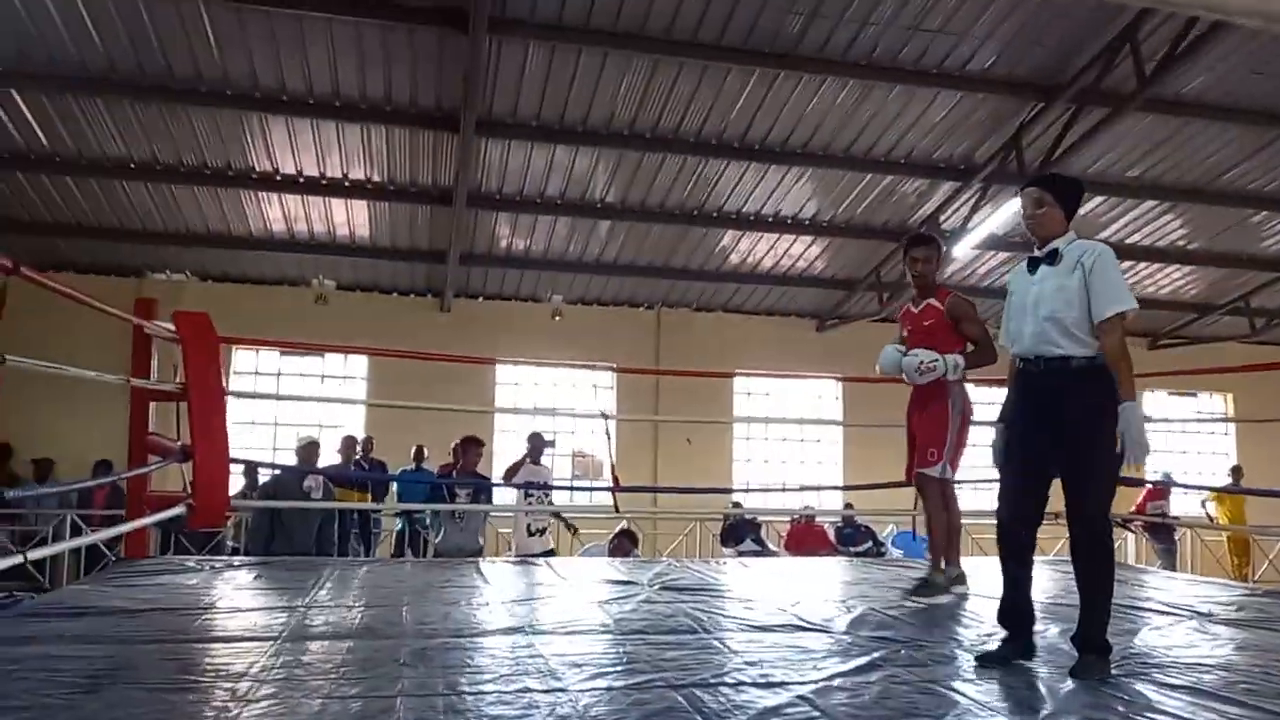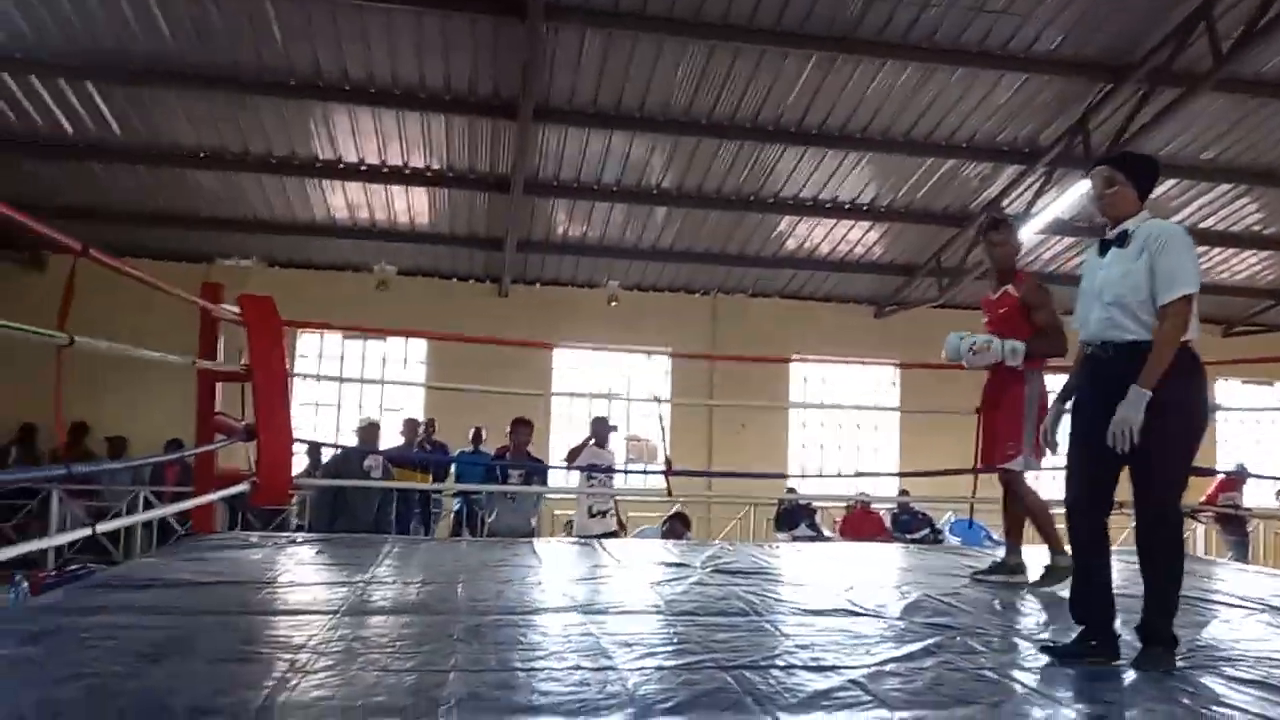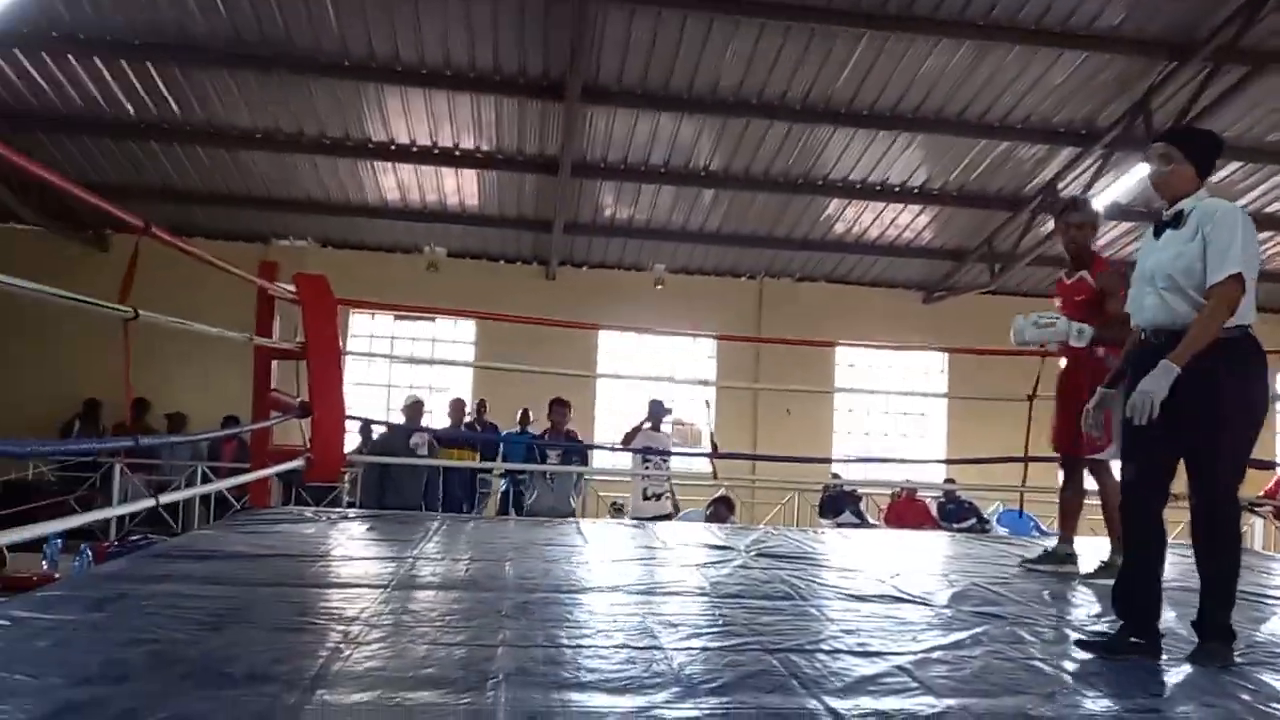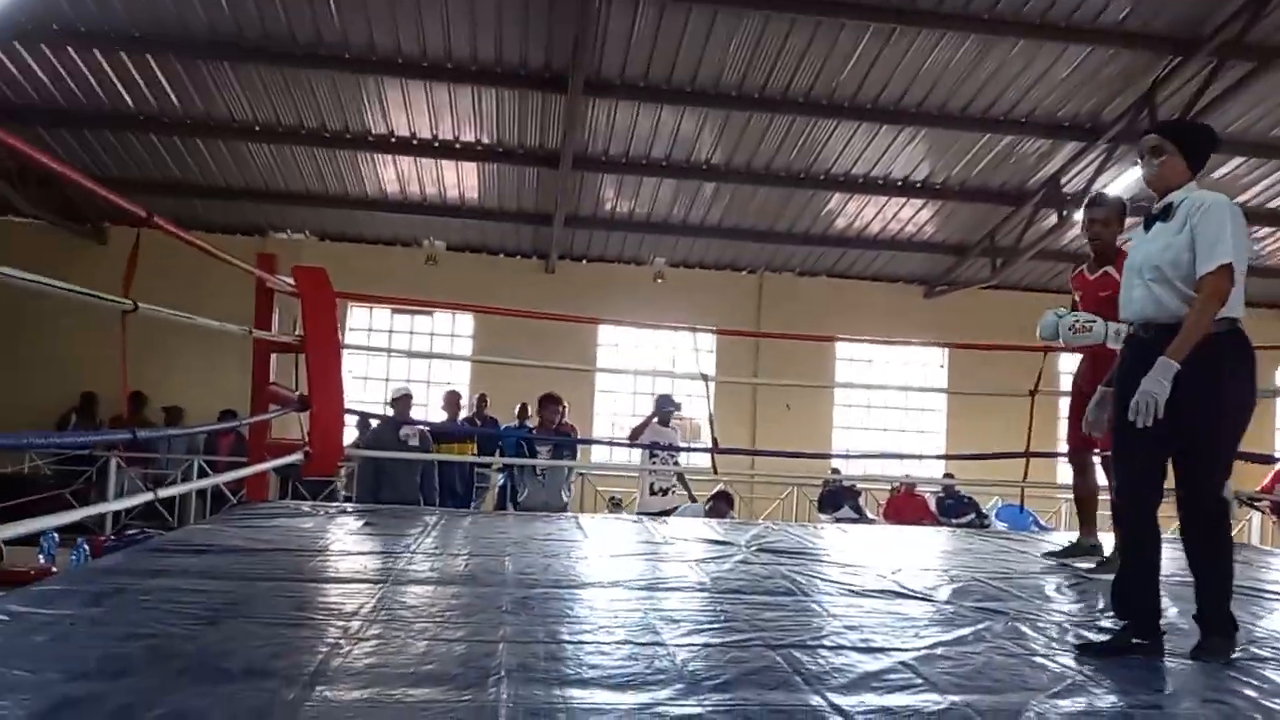
dt=0.2s
person 1, frame 1
left shoulder: (1092, 257)
right shoulder: (1019, 275)
left elbow: (1112, 335)
left wrist: (1127, 405)
right wrist: (1005, 416)
left hip: (1083, 390)
right hip: (1031, 394)
left knee: (1088, 519)
right knee: (1014, 513)
left ankle: (1092, 646)
right ankle: (1017, 632)
person 1, frame 2
left shoulder: (1164, 238)
right shoulder: (1095, 256)
left elbow: (1175, 321)
left wrist: (1140, 395)
right wrist: (1063, 398)
left hip: (1161, 381)
right hip: (1103, 381)
left knee: (1156, 510)
right knee: (1084, 504)
left ankle: (1158, 638)
right ankle: (1097, 630)
person 1, frame 3
left shoulder: (1222, 217)
right shoulder: (1152, 236)
left elbow: (1223, 301)
left wrist: (1168, 369)
right wrist: (1111, 385)
left hip: (1218, 366)
right hip: (1156, 368)
left knee: (1213, 500)
right knee: (1139, 497)
left ankle: (1215, 633)
right ankle: (1139, 627)
person 1, frame 4
left shoulder: (1210, 209)
right shoulder: (1145, 228)
left elbow: (1213, 291)
left wrist: (1166, 369)
right wrist: (1110, 386)
left hip: (1207, 360)
right hip: (1146, 364)
left knee: (1199, 494)
right knee: (1133, 494)
left ankle: (1217, 626)
right ankle: (1140, 625)
person 2, frame 1
left shoulder: (954, 304)
right shoulder: (906, 313)
left elbow: (988, 352)
left wrist: (948, 364)
right wrist: (896, 362)
left hip: (947, 399)
right hip: (920, 399)
left knee: (929, 480)
right knee: (939, 485)
left ankle: (940, 573)
right ankle: (951, 572)
person 2, frame 2
left shoulder: (1030, 291)
right shoulder: (990, 297)
left elbow: (1058, 345)
left wrist: (1007, 348)
right wrist: (972, 350)
left hip: (1022, 387)
right hip: (996, 387)
left knee: (1013, 474)
right knee: (1007, 476)
left ankle: (1061, 559)
right ankle: (1012, 560)
person 2, frame 3
left shoulder: (1108, 276)
right shoulder: (1062, 281)
left elbow: (1123, 333)
left wrist: (1075, 332)
right wrist: (1043, 331)
left hip: (1102, 374)
right hip: (1073, 374)
left knee: (1098, 464)
right knee: (1070, 463)
left ankle: (1120, 557)
right ankle: (1063, 550)
person 2, frame 4
right shoulder: (1079, 276)
left wrist: (1110, 333)
right wrist: (1059, 327)
right hip: (1089, 369)
left knee: (1112, 460)
right knee: (1079, 455)
right ankle: (1087, 539)
